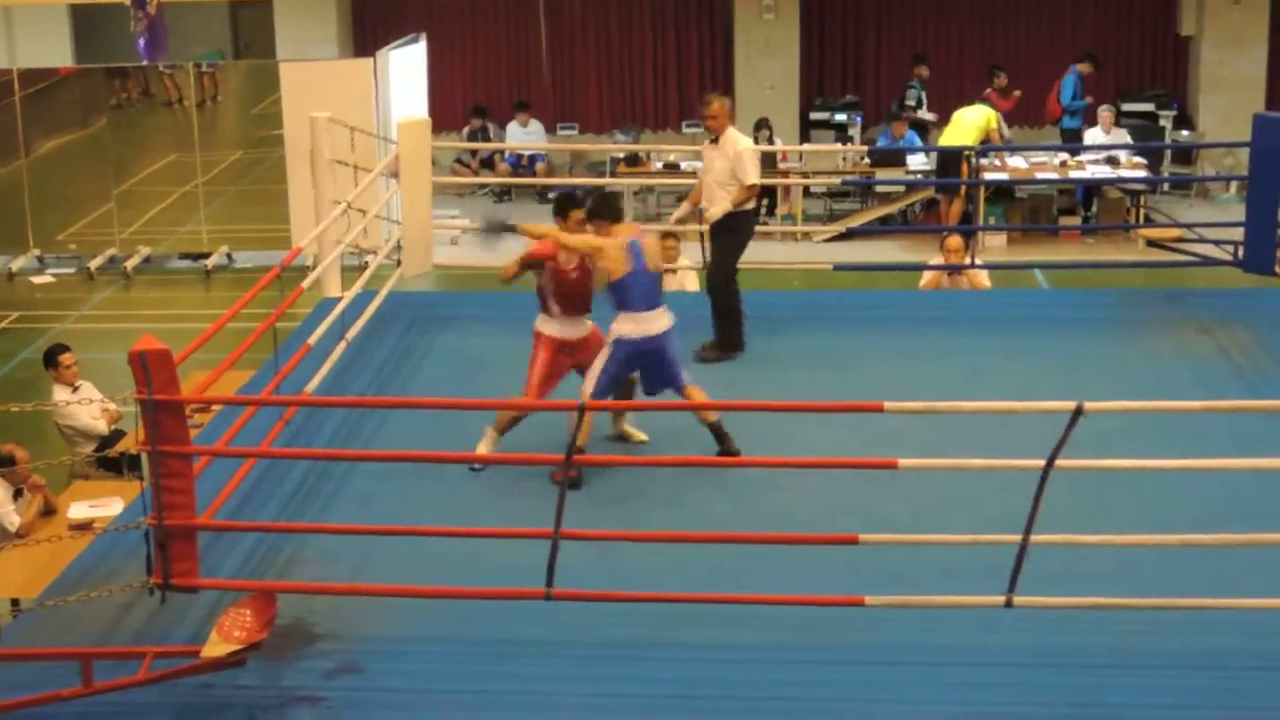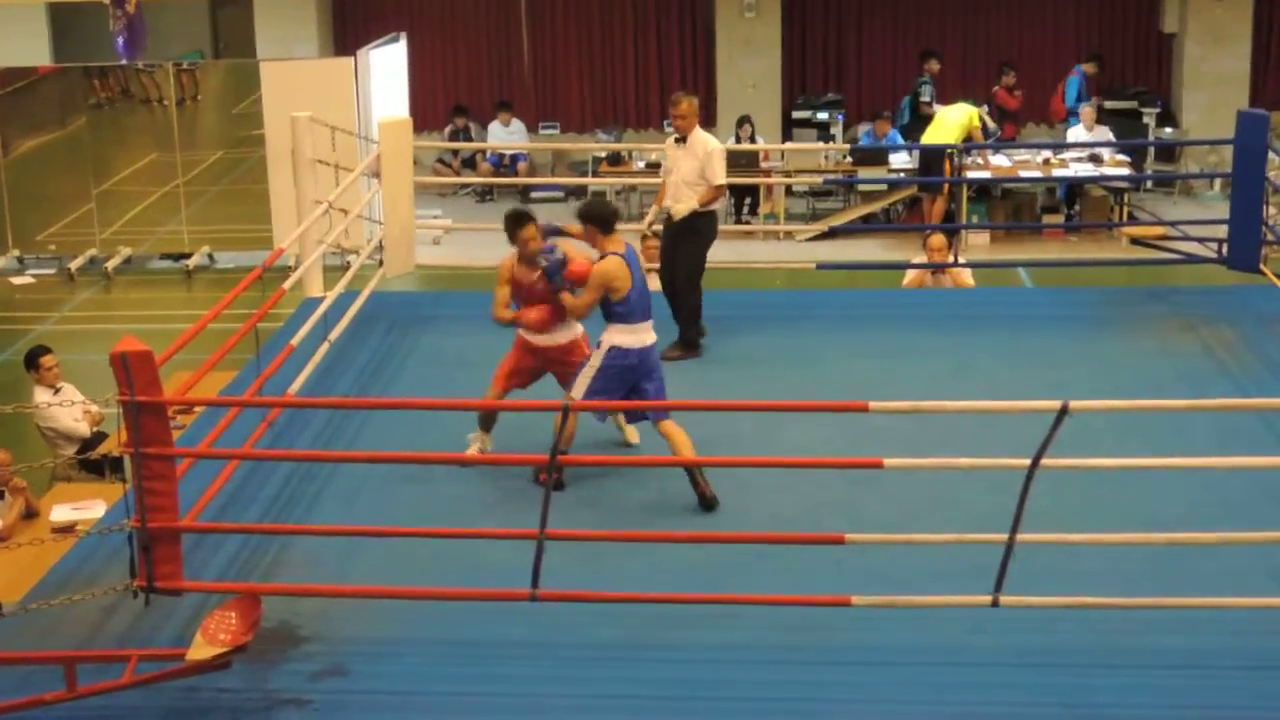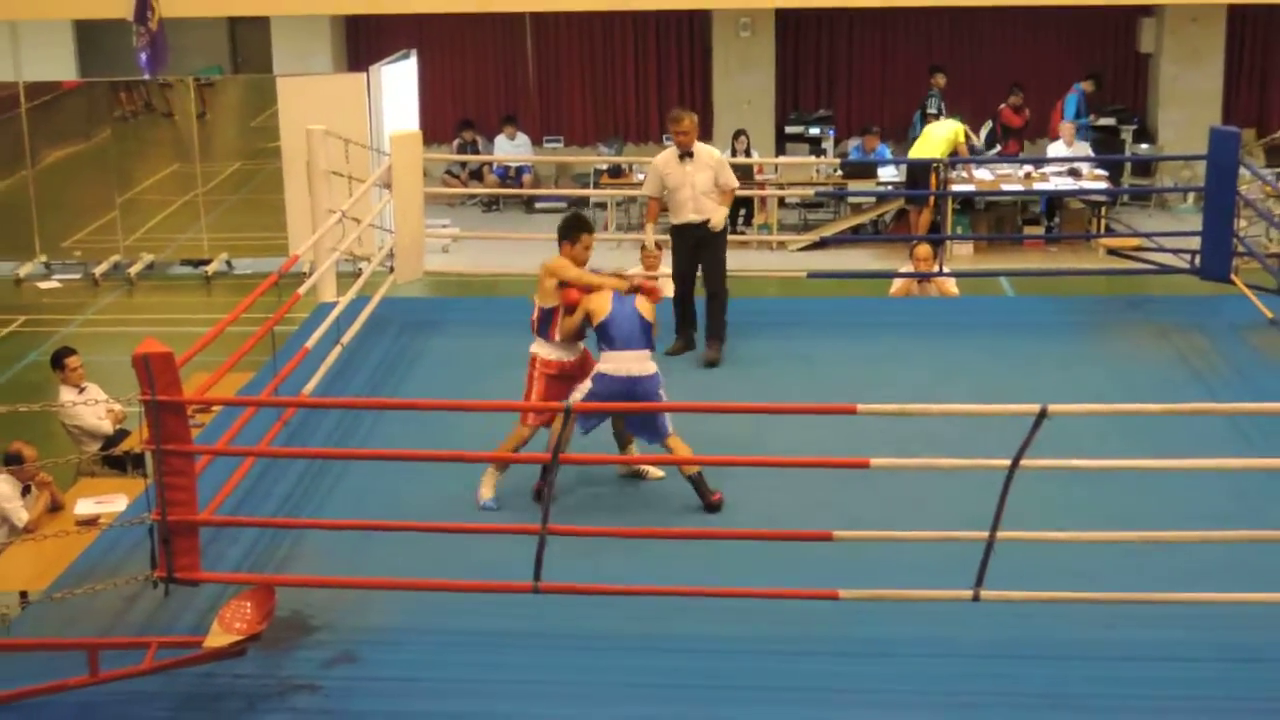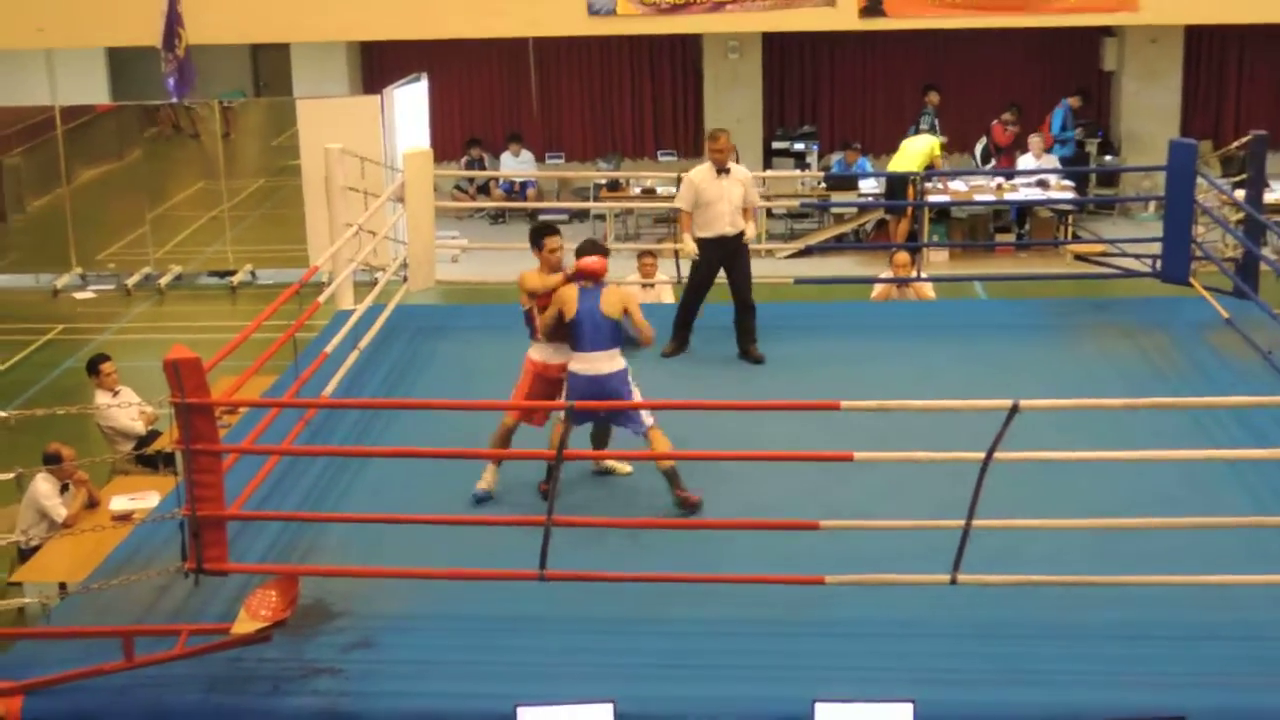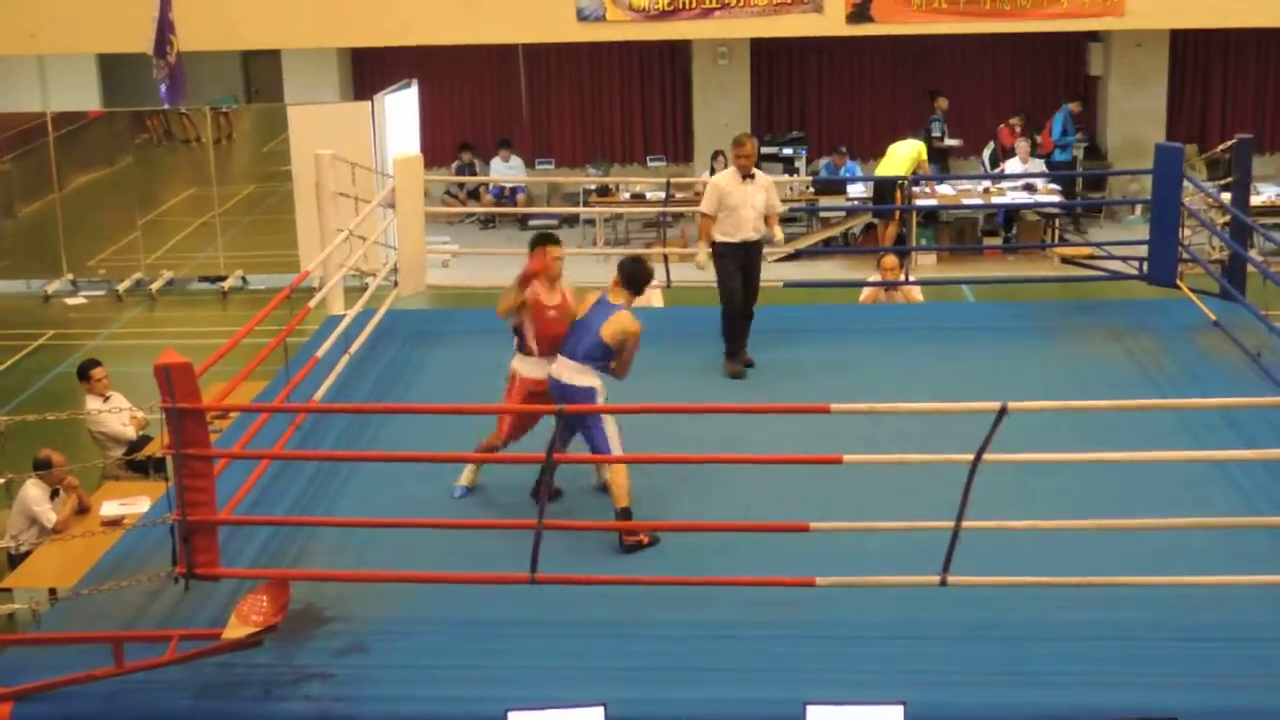
dt=0.4s
person 1, frame 1
left shoulder: (600, 247)
right shoulder: (651, 242)
left elbow: (555, 236)
left hip: (628, 335)
right hip: (660, 329)
left knee: (590, 397)
right knee: (684, 386)
right ankle: (726, 442)
person 1, frame 2
left shoulder: (605, 269)
right shoulder: (629, 248)
left elbow: (577, 311)
right elbow: (595, 236)
left wrist: (556, 281)
left hip: (617, 348)
right hip: (646, 347)
left knee: (572, 403)
right knee: (661, 419)
left ankle: (554, 471)
right ankle: (701, 485)
person 1, frame 3
left shoulder: (593, 299)
right shoulder: (644, 302)
left elbow: (565, 333)
left hip: (609, 375)
right hip: (645, 375)
left knee: (564, 415)
right knee: (668, 437)
left ankle: (545, 483)
right ankle: (707, 495)
person 1, frame 4
left shoulder: (564, 294)
right shoulder: (619, 294)
left elbow: (544, 329)
right elbow: (648, 337)
left hip: (580, 375)
right hip: (615, 374)
left knee: (563, 422)
right knee: (651, 431)
left ankle: (549, 483)
right ankle: (680, 491)
person 1, frame 5
left shoulder: (592, 299)
right shoulder: (631, 325)
right elbow: (620, 373)
left hip: (557, 378)
right hip: (584, 389)
left knee: (564, 432)
right knee: (615, 460)
left ankle: (543, 486)
right ankle: (629, 533)
person 2, frame 1
right shoulder: (545, 251)
right elbow: (505, 277)
right wrist: (526, 261)
left hip: (583, 332)
right hip: (552, 336)
left knee: (626, 379)
right knee: (528, 403)
left ankle: (618, 426)
right ankle: (488, 441)
person 2, frame 2
left shoulder: (561, 253)
right shoulder: (508, 268)
right elbow: (498, 313)
right wrist: (521, 318)
left hip: (569, 340)
right hip: (530, 341)
right knee: (493, 398)
left ankle: (620, 419)
right ankle: (481, 440)
person 2, frame 3
left shoulder: (576, 277)
right shoulder: (553, 267)
right elbow: (592, 282)
right wrist: (632, 285)
left hip: (577, 355)
right hip: (548, 361)
right knee: (526, 430)
left ankle: (630, 462)
right ankle: (489, 480)
person 2, frame 4
left shoulder: (567, 278)
right shoulder: (528, 278)
right elbow: (542, 287)
right wrist: (572, 273)
left hip: (574, 358)
right hip: (542, 361)
right knee: (511, 421)
left ankle: (601, 459)
right ankle: (489, 476)
person 2, frame 5
left shoulder: (566, 291)
right shoulder: (524, 290)
right elbow: (503, 311)
right wrist: (522, 282)
right hip: (527, 375)
right knee: (502, 437)
left ankle: (603, 472)
right ankle: (471, 471)
person 3, frame 1
left shoulder: (742, 147)
right shoulder: (709, 146)
left elbow: (752, 188)
left wrist: (724, 207)
right wrist: (684, 209)
left hip: (737, 221)
right hip: (718, 221)
left knee: (718, 280)
right knee: (722, 281)
left ankle: (726, 342)
right ankle: (730, 338)
person 3, frame 2
left shoulder: (710, 147)
right shoulder: (671, 144)
left elbow: (719, 188)
left wrist: (690, 205)
right wrist: (655, 210)
left hip: (699, 222)
right hip: (674, 220)
left knee: (687, 281)
right knee: (667, 277)
left ankle: (689, 342)
right ankle: (691, 327)
person 3, frame 3
left shoulder: (713, 157)
right shoulder: (661, 162)
left elbow: (729, 188)
right elbow: (654, 198)
left wrist: (721, 211)
right wrist: (649, 228)
left hip: (711, 229)
right hip: (681, 230)
left knee: (715, 286)
right knee: (682, 286)
left ankle: (714, 342)
right ankle: (684, 337)
person 3, frame 4
left shoulder: (743, 175)
right shoulder: (695, 177)
left elbow: (750, 206)
right elbow: (685, 211)
left wrist: (750, 224)
right wrist: (687, 238)
left hip: (736, 242)
right hip: (707, 243)
left knee: (744, 296)
right knee: (693, 294)
left ankle: (748, 346)
right ankle: (679, 339)
person 3, frame 5
left shoulder: (765, 182)
right shoulder: (719, 182)
left elbow: (771, 211)
right elbow: (707, 216)
left wrist: (775, 228)
right wrist: (702, 247)
left hip: (753, 247)
right hip: (727, 248)
left knee: (747, 304)
right knee: (732, 302)
left ankle: (738, 349)
right ankle: (732, 355)
